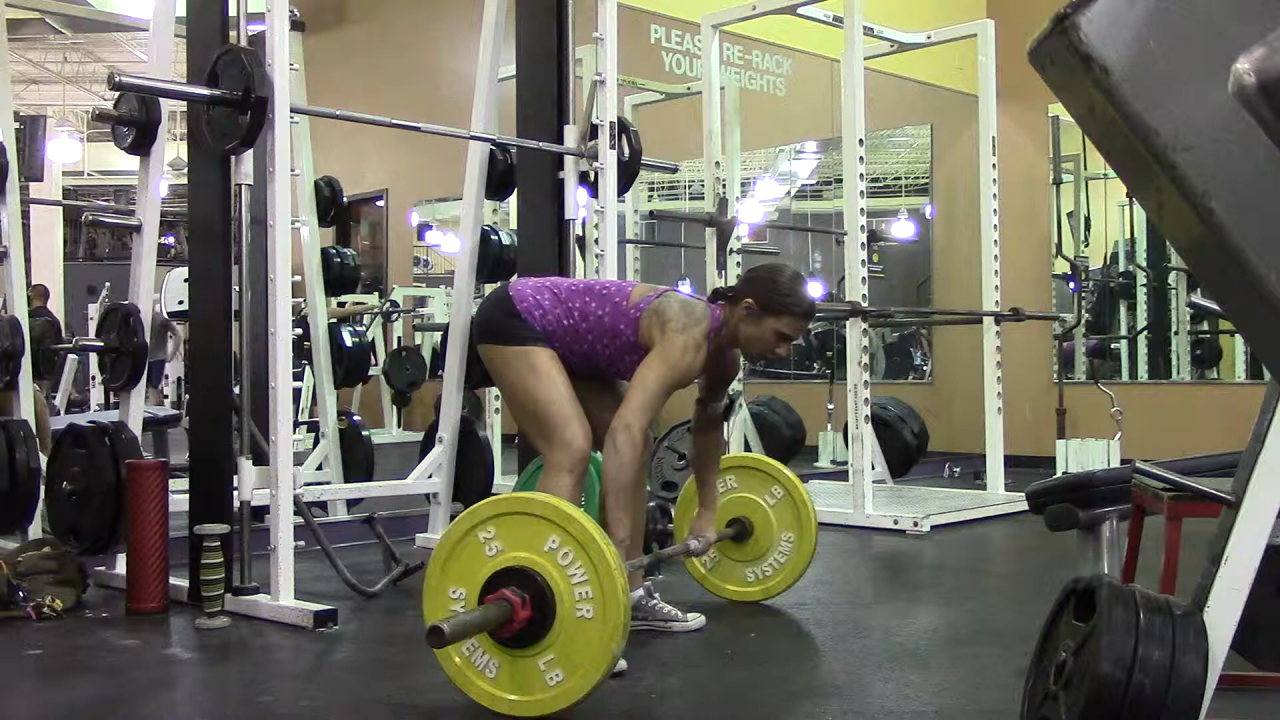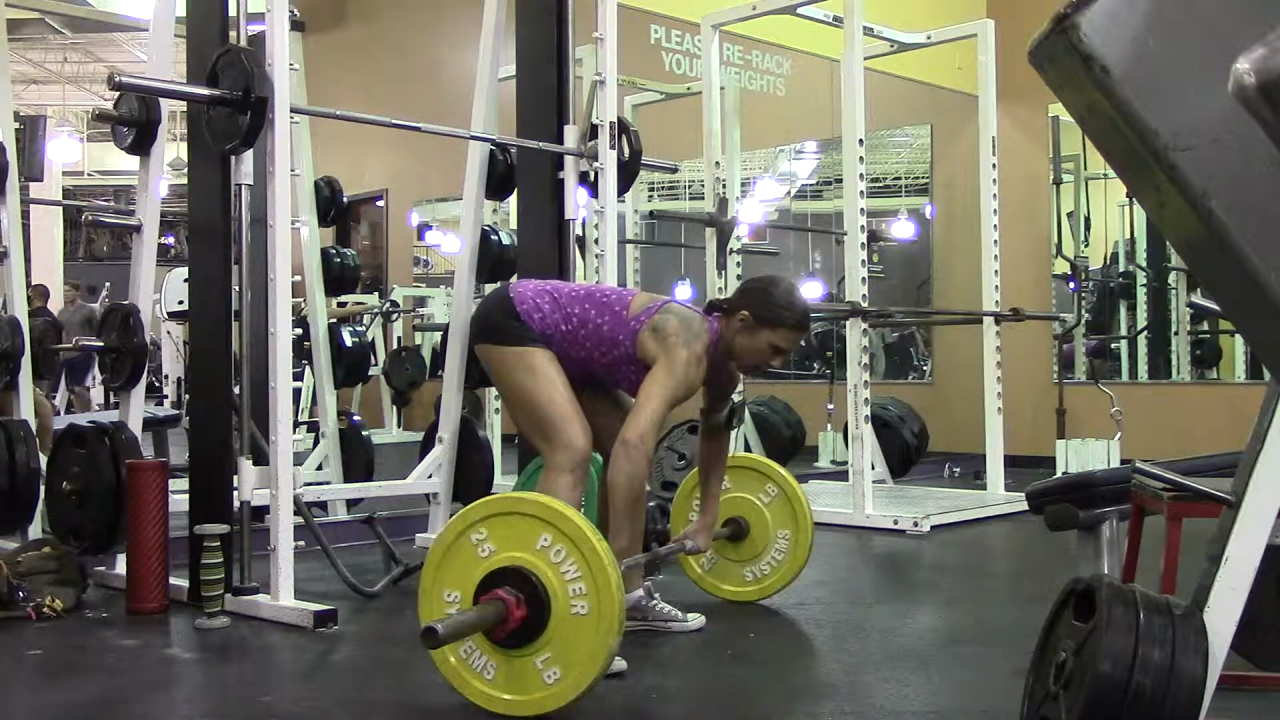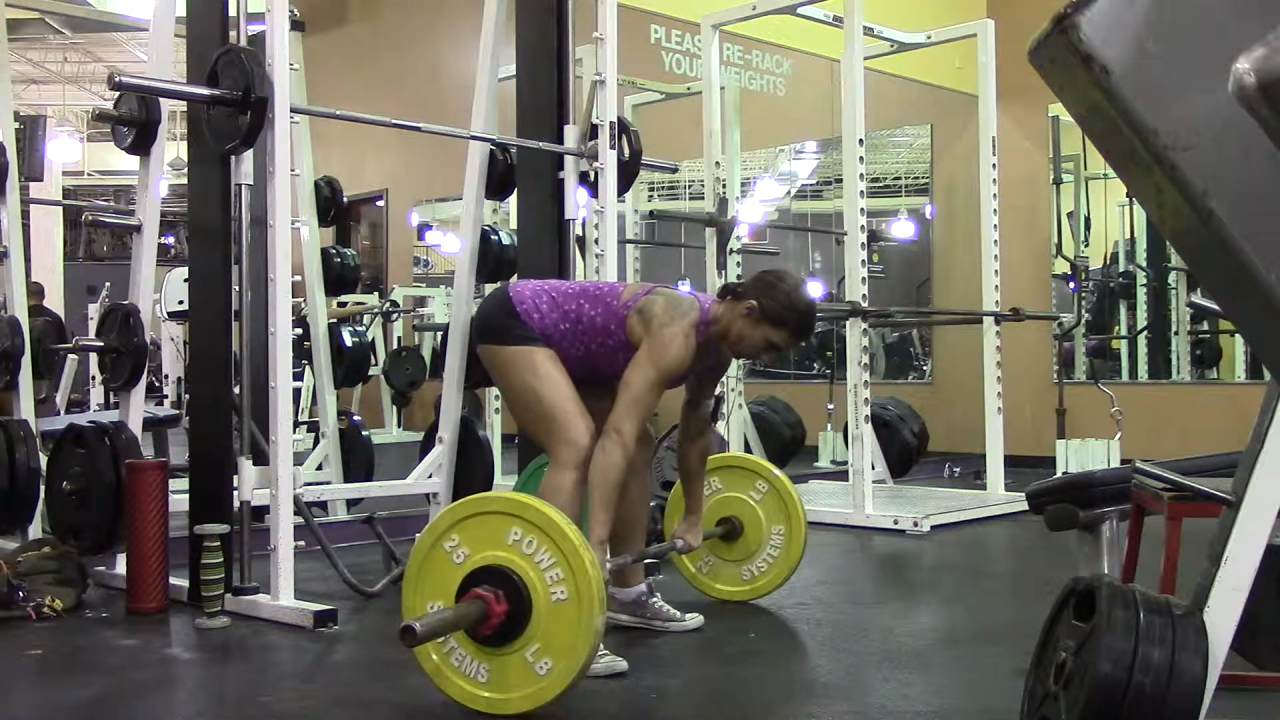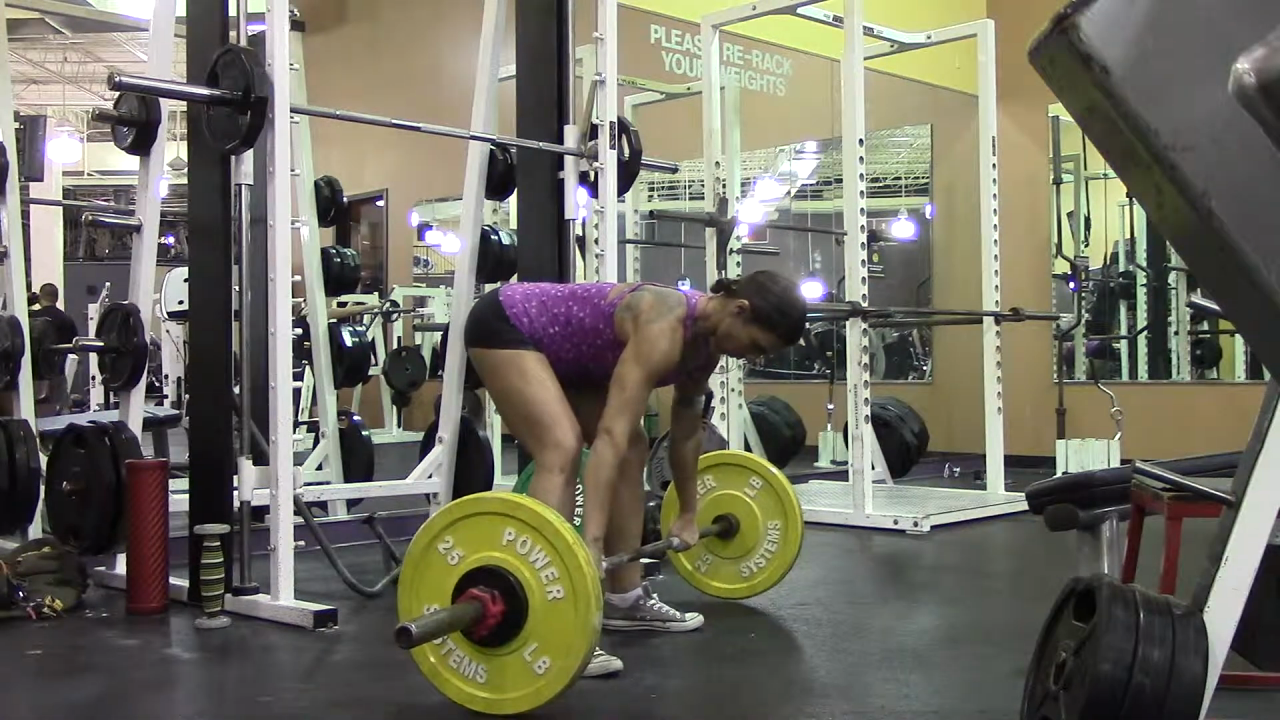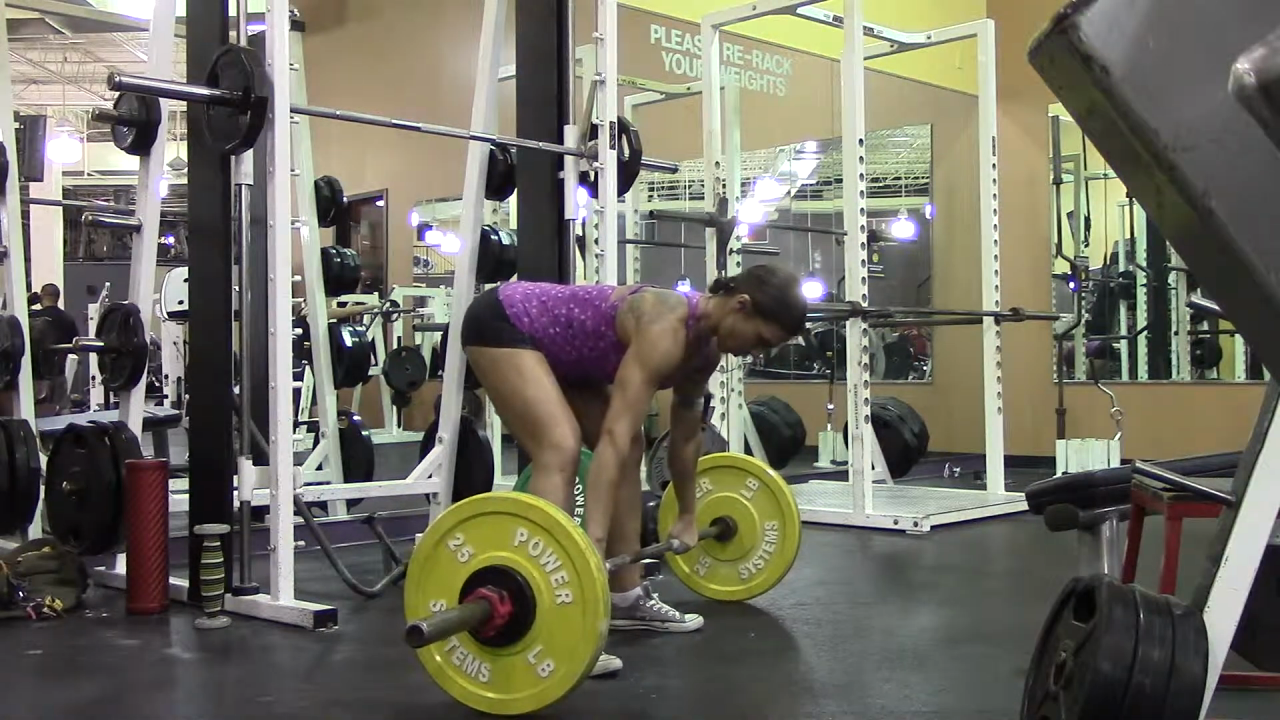
dt=1s
person 1, frame 1
left shoulder: (725, 353)
right shoulder: (690, 334)
left elbow: (708, 426)
right elbow: (625, 431)
left wrist: (706, 513)
right wrist: (617, 543)
left hip: (565, 338)
right hip: (515, 320)
left knee: (634, 453)
right knee: (572, 449)
left ankle: (631, 598)
person 1, frame 2
left shoulder: (724, 360)
right shoulder: (690, 349)
left elbow: (715, 432)
right elbow: (635, 444)
left wrist: (707, 518)
right wrist: (614, 553)
left hip: (561, 341)
right hip: (513, 320)
left knee: (627, 450)
right knee: (572, 451)
left ankle: (629, 599)
person 1, frame 3
left shoulder: (716, 343)
right shoulder: (678, 331)
left elbow: (695, 432)
right elbow: (617, 436)
left wrist: (692, 517)
right wrist: (596, 546)
left hip: (565, 342)
right hip: (513, 322)
left knee: (640, 447)
right knee: (576, 446)
left ankle: (628, 594)
person 1, frame 4
left shoulder: (706, 341)
right shoulder: (665, 327)
left elbow: (687, 430)
right elbow: (611, 435)
left wrist: (688, 514)
right wrist: (591, 544)
left hip: (559, 345)
right hip: (505, 325)
left knee: (633, 448)
right knee: (562, 449)
left ankle: (625, 599)
person 1, frame 5
left shoulder: (705, 345)
right shoulder: (666, 328)
left elbow: (686, 435)
right elbow: (614, 437)
left wrist: (687, 517)
right wrist: (593, 542)
left hip: (554, 346)
right hip: (502, 324)
left knee: (630, 451)
right knee: (560, 449)
left ankle: (626, 599)
